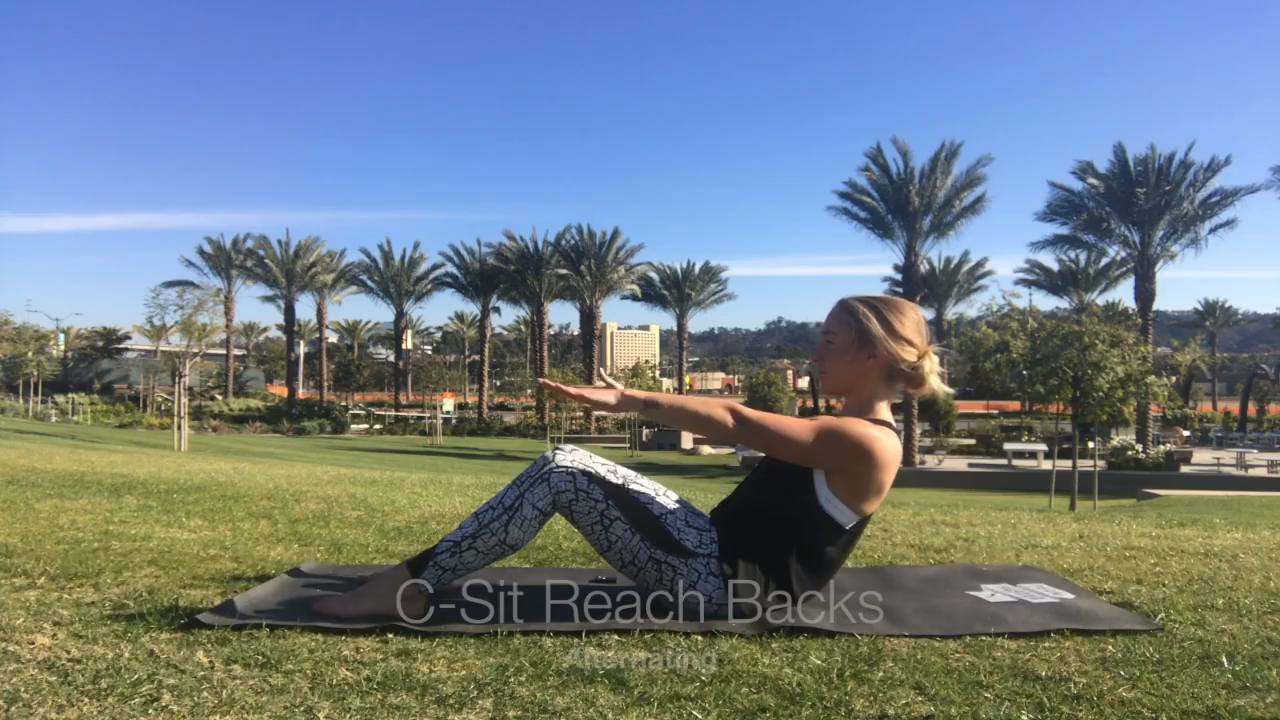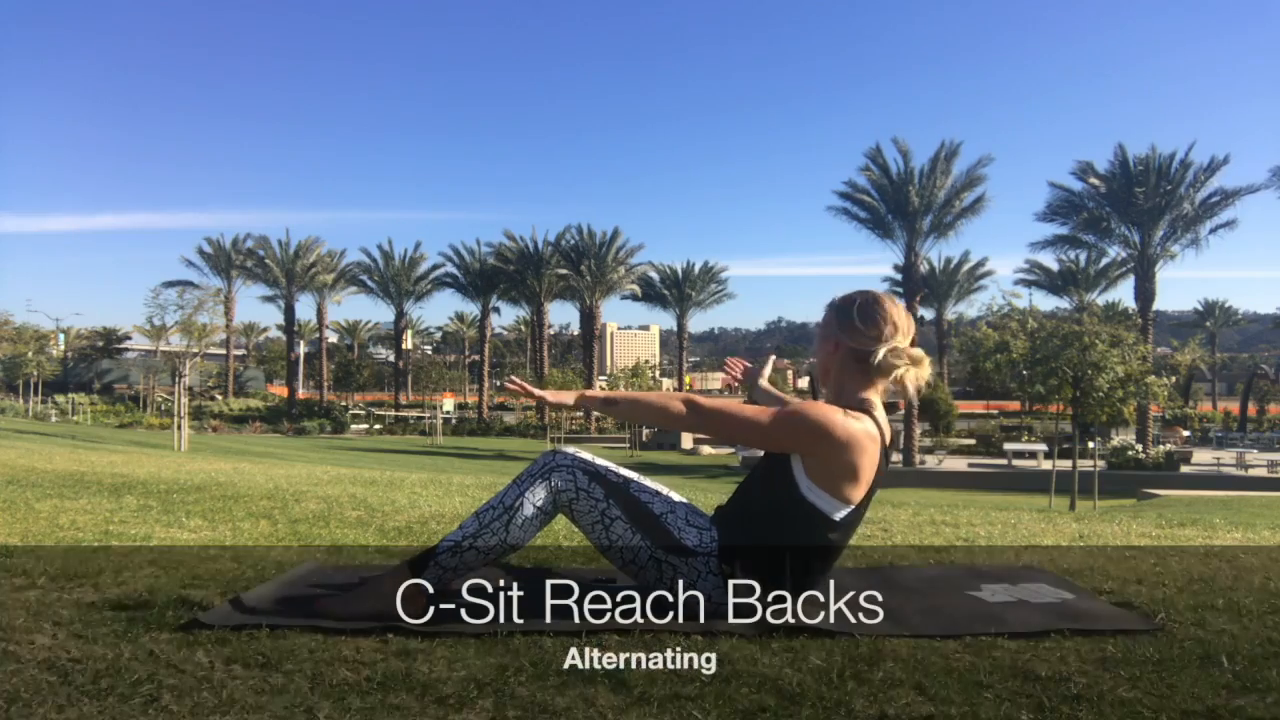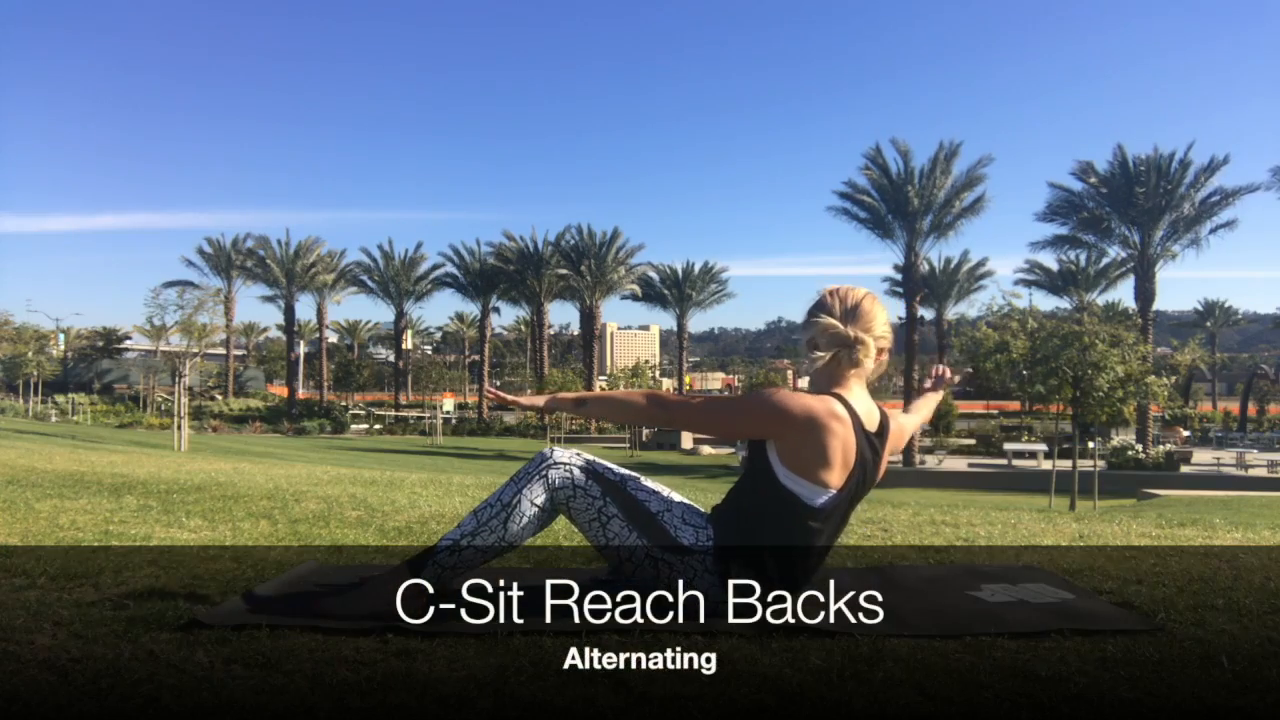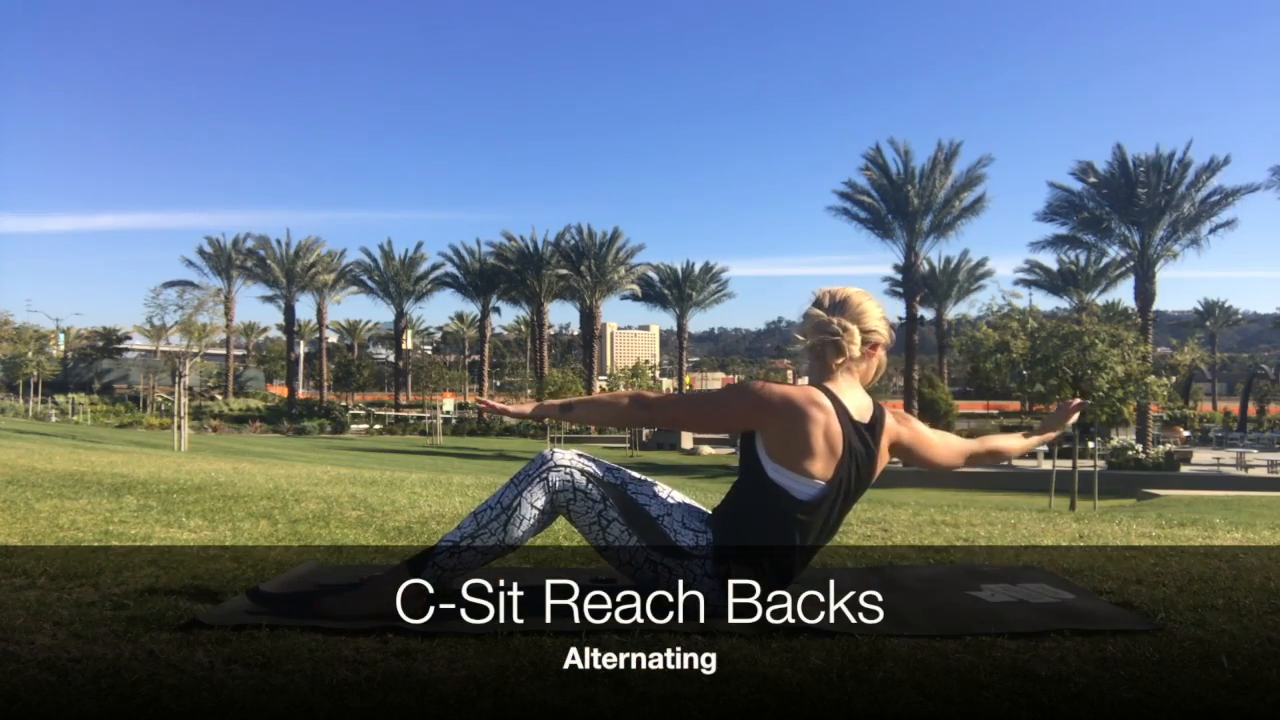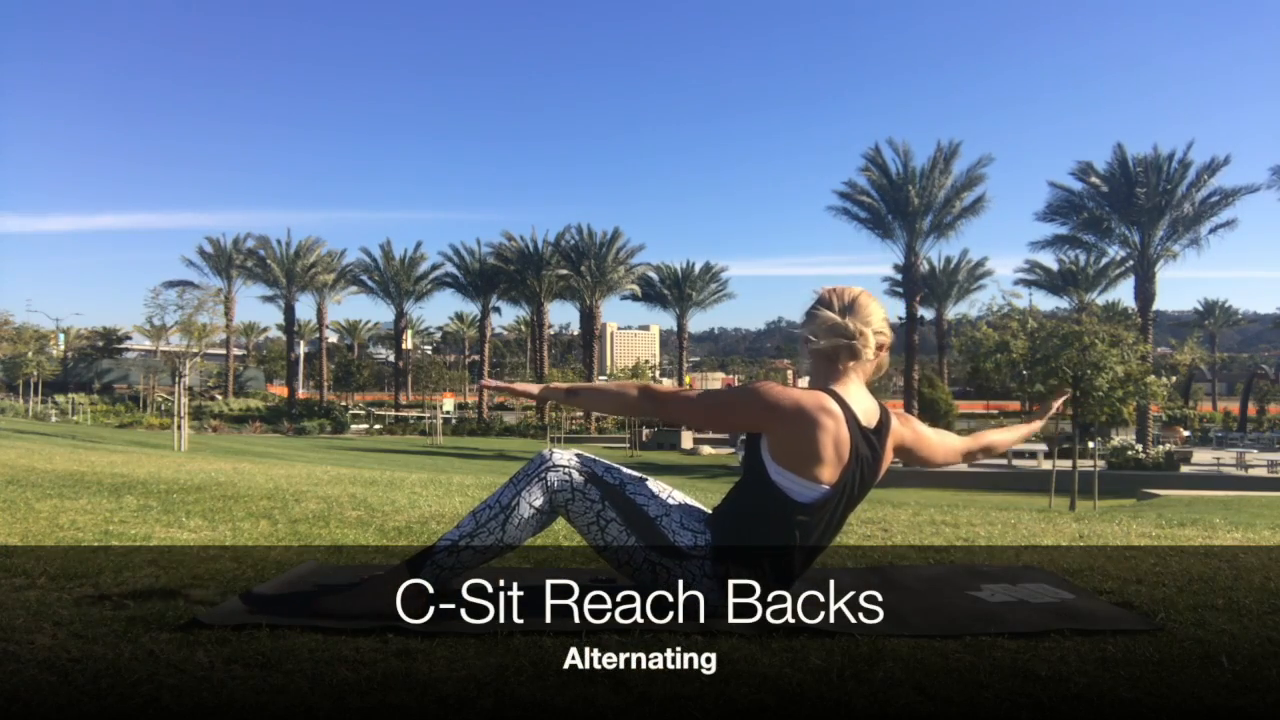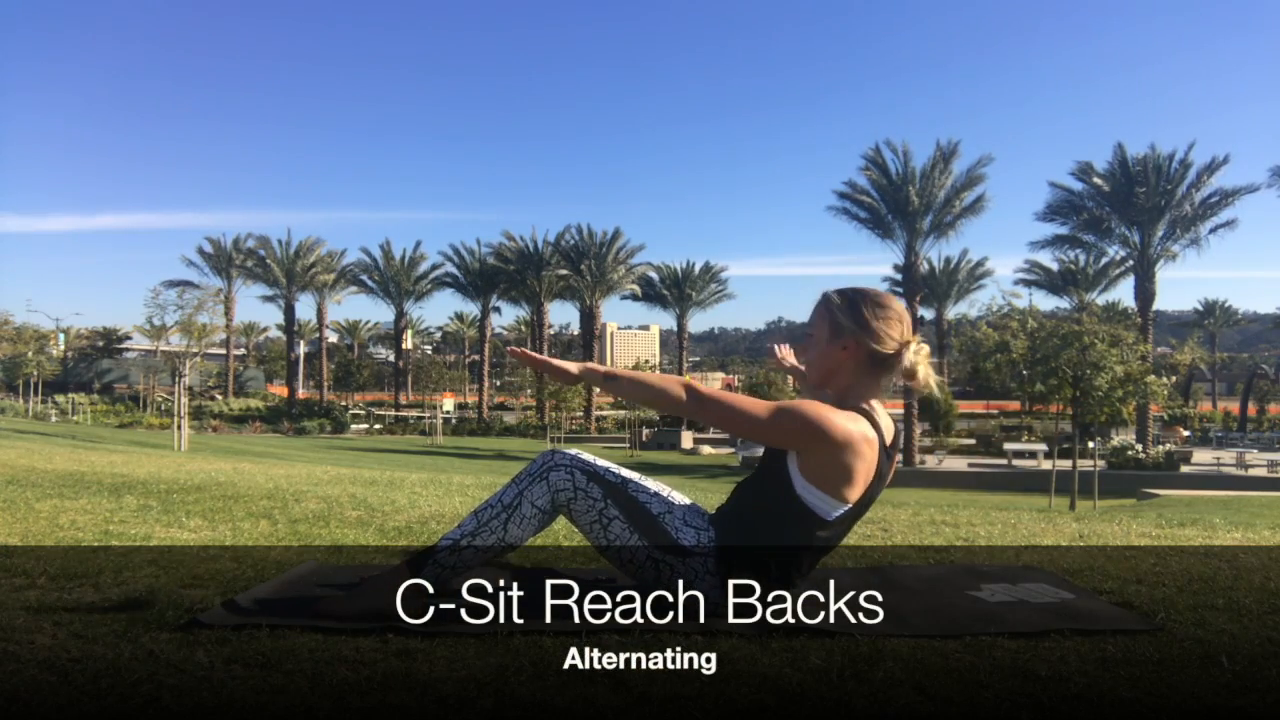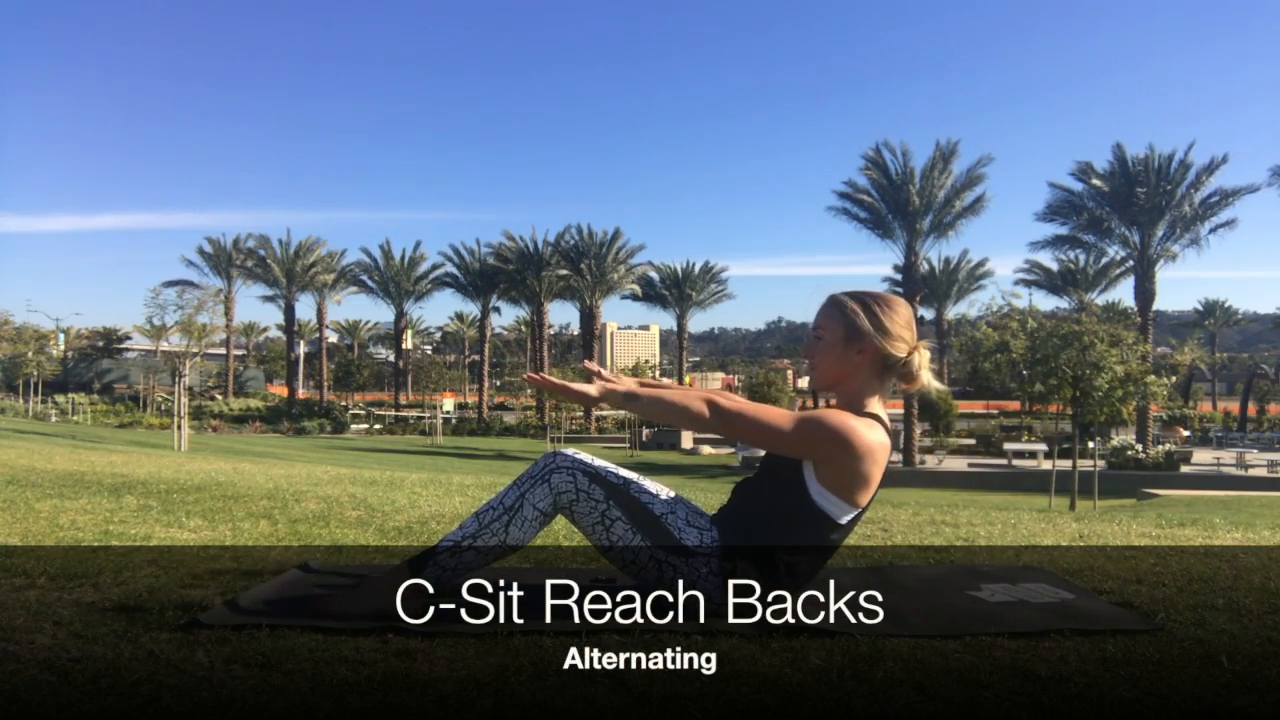
dt=0.3s
person 1, frame 1
left shoulder: (866, 443)
right shoulder: (851, 430)
left elbow: (736, 424)
right elbow: (748, 429)
left wrist: (623, 400)
right wrist: (633, 398)
left hip: (720, 581)
right hip: (719, 551)
left knee: (560, 474)
right knee: (565, 464)
left ankle: (410, 584)
right ankle: (417, 576)
person 1, frame 2
left shoulder: (832, 427)
right shoulder: (867, 424)
left elbow: (697, 414)
left wrist: (582, 397)
right wrist: (760, 386)
left hip: (721, 577)
right hip: (732, 565)
left knee: (561, 473)
right knee: (566, 467)
left ankle: (407, 584)
right ankle: (422, 576)
person 1, frame 3
left shoulder: (801, 411)
right shoulder: (881, 424)
left elbow: (665, 409)
right elbow: (911, 420)
left wrist: (555, 401)
right wrist: (933, 392)
left hip: (716, 574)
right hip: (735, 566)
left knee: (559, 469)
right knee: (562, 471)
left ankle: (410, 581)
right ankle: (423, 573)
person 1, frame 4
left shoulder: (783, 406)
right shoulder: (888, 427)
left elbow: (647, 409)
right elbow: (971, 450)
left wrist: (540, 407)
right wrist: (1044, 432)
left hip: (712, 572)
right hip: (741, 573)
left knee: (556, 471)
right knee: (570, 471)
left ankle: (409, 582)
right ankle: (426, 572)
person 1, frame 5
left shoulder: (790, 408)
right shoulder: (890, 429)
left elbow: (657, 402)
right elbow: (969, 445)
left wrist: (546, 390)
right wrist: (1033, 425)
left hip: (711, 574)
right hip: (737, 570)
left knee: (556, 472)
right knee: (565, 469)
left ankle: (406, 583)
right ankle: (419, 574)
person 1, frame 6
left shoulder: (831, 429)
right shoulder: (866, 423)
left elbow: (695, 403)
left wrist: (585, 372)
right wrist: (797, 370)
left hip: (713, 576)
right hip: (723, 554)
left knee: (559, 474)
right knee: (565, 469)
left ankle: (409, 582)
right ankle: (422, 570)
person 1, frame 7
left shoulder: (849, 436)
right shoulder: (852, 423)
left elbow: (716, 415)
right elbow: (740, 410)
left wrist: (607, 395)
right wrist: (630, 386)
left hip: (716, 578)
right hip: (721, 553)
left knee: (561, 475)
right knee: (564, 471)
left ankle: (411, 580)
right ankle: (422, 572)
